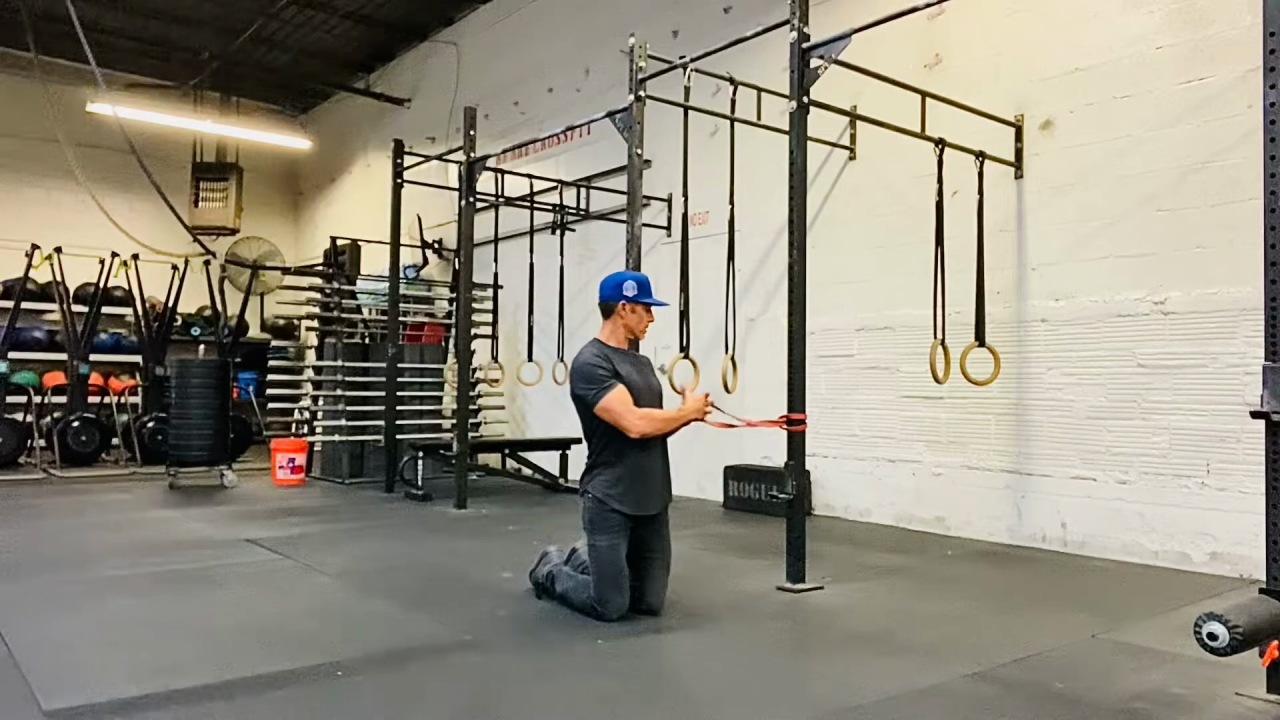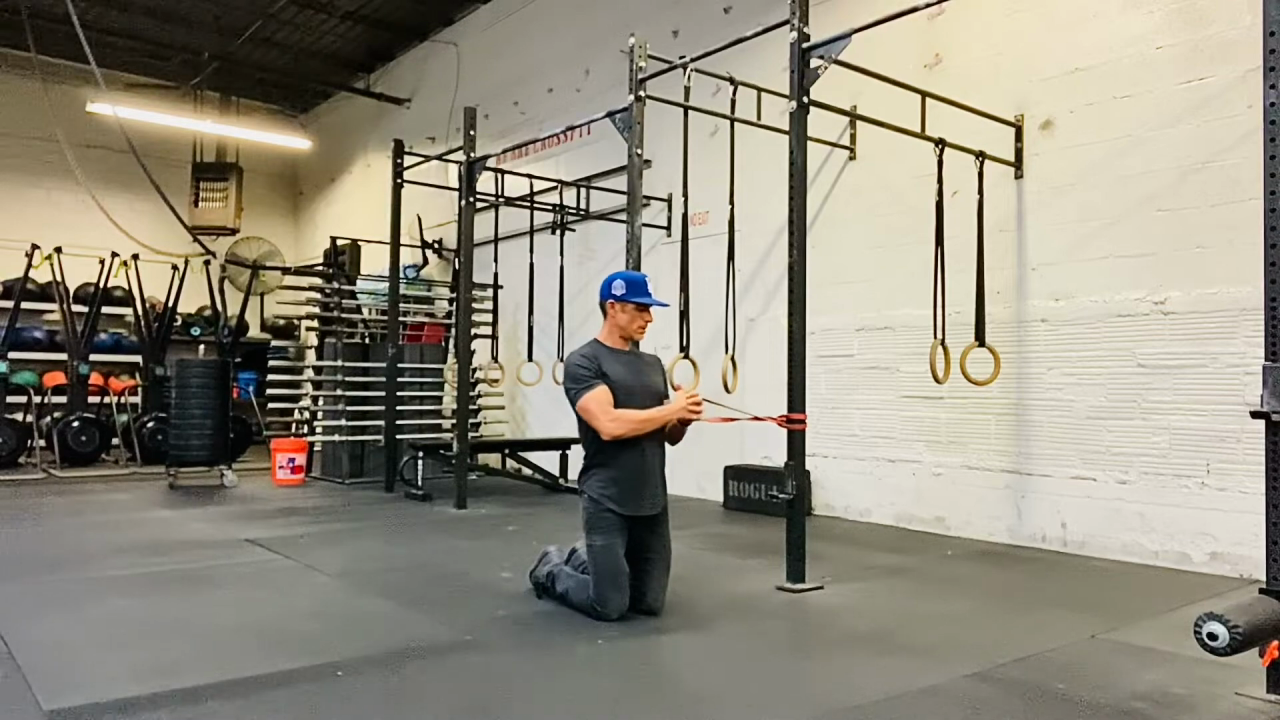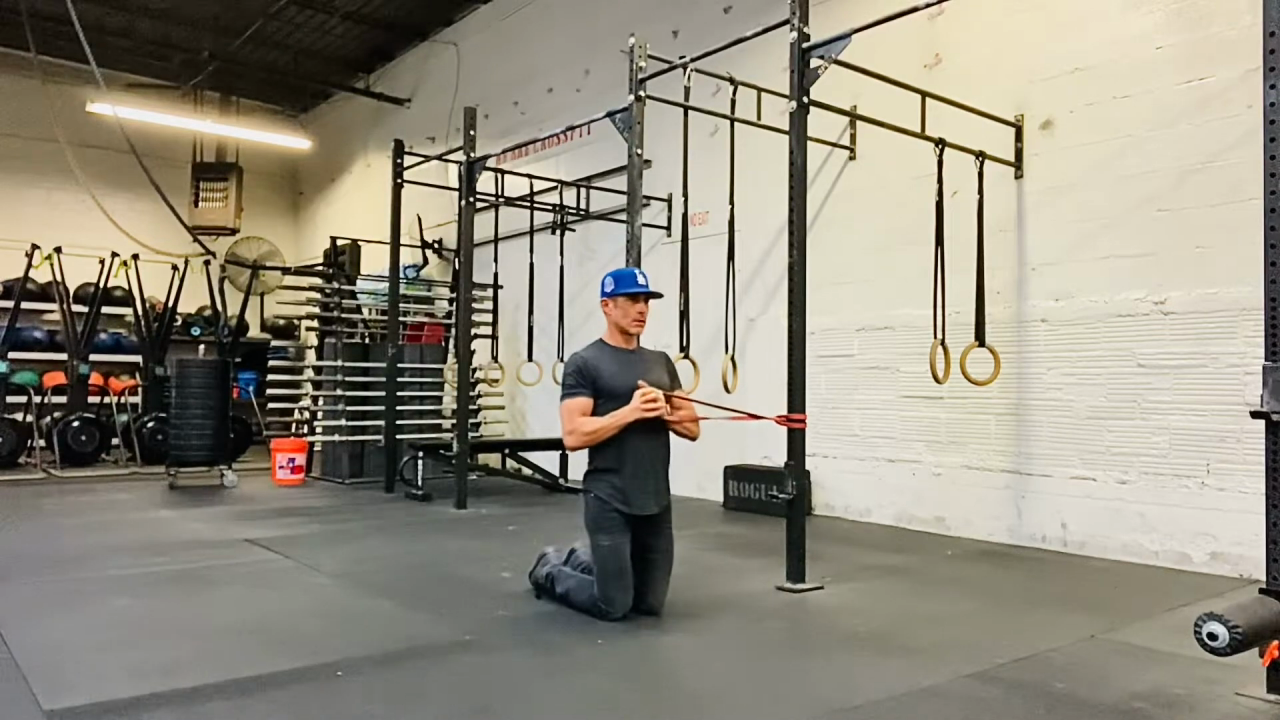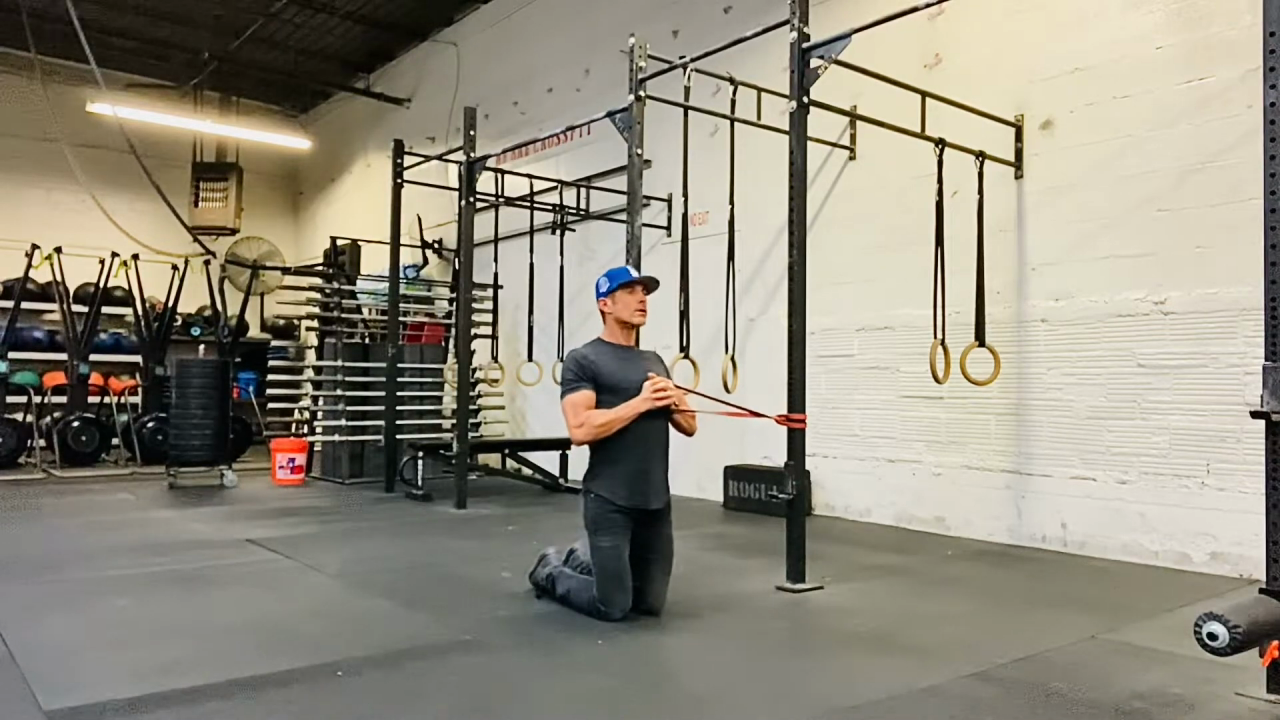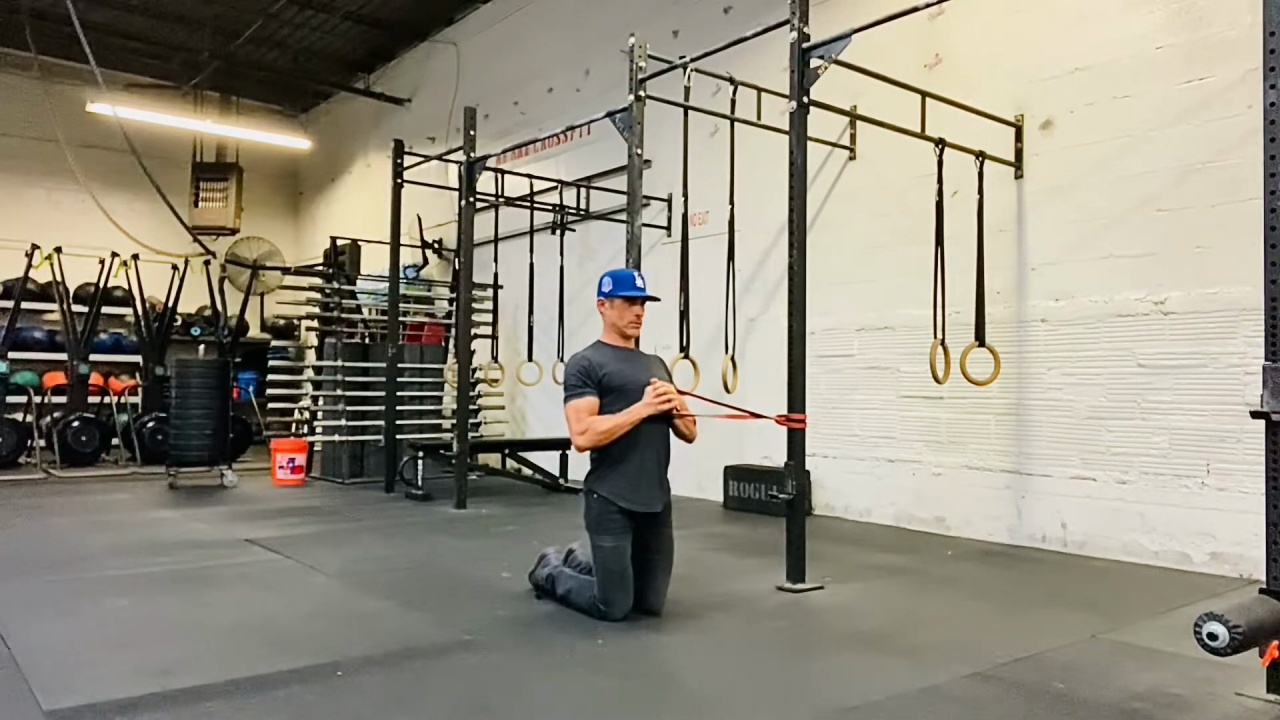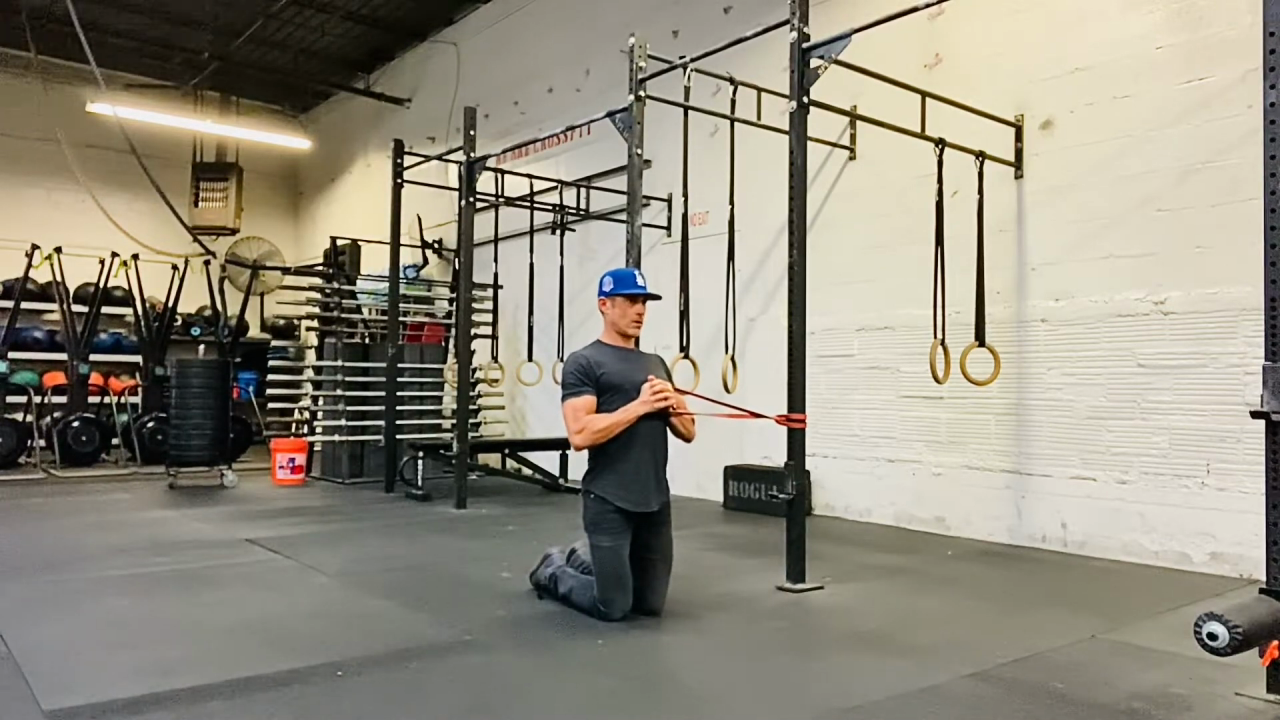
dt=0.7s
person 1, frame 1
left shoulder: (641, 363)
right shoulder: (591, 363)
right elbow: (635, 424)
left wrist: (688, 415)
right wrist: (688, 411)
left hip: (651, 499)
right hip: (610, 502)
left knee: (649, 603)
right knee: (611, 607)
left ankle: (583, 560)
right ankle: (551, 570)
person 1, frame 2
left shoulder: (652, 364)
right shoulder: (584, 362)
left elbow: (668, 435)
right elbow: (609, 425)
left wrist: (683, 417)
right wrist: (670, 409)
left hip: (652, 500)
right hip: (607, 501)
left knee: (650, 603)
right knee: (610, 607)
left ankle: (584, 559)
right ankle: (551, 570)
person 1, frame 3
left shoulder: (660, 362)
right shoulder: (584, 363)
left elbow: (692, 428)
right elbow: (573, 435)
left wrist: (663, 411)
right wrist: (631, 412)
left hip: (656, 500)
right hip: (609, 500)
left knee: (649, 604)
right knee: (614, 606)
left ankle: (582, 559)
right ankle: (549, 571)
person 1, frame 4
left shoulder: (654, 361)
right shoulder: (583, 360)
left elbow: (689, 426)
right elbow: (580, 429)
left wrist: (671, 398)
right wrist: (641, 402)
left hip: (655, 499)
right hip: (609, 500)
left knee: (650, 604)
right knee: (613, 607)
left ankle: (581, 560)
right ankle: (551, 571)
person 1, frame 5
left shoulder: (655, 364)
right shoulder: (586, 363)
left elbow: (689, 433)
right elbow: (583, 436)
left wrist: (674, 405)
right wrist: (643, 408)
left hip: (656, 501)
right hip: (611, 501)
left knee: (650, 604)
right knee: (614, 608)
left ankle: (580, 559)
right ankle: (550, 571)
person 1, frame 6
left shoulder: (655, 364)
right shoulder: (584, 362)
left elbow: (688, 432)
right elbow: (580, 435)
left wrist: (672, 404)
right wrist: (640, 406)
left hip: (655, 500)
right hip: (609, 502)
left knee: (650, 604)
right knee: (614, 608)
left ankle: (584, 559)
right ankle: (552, 572)
